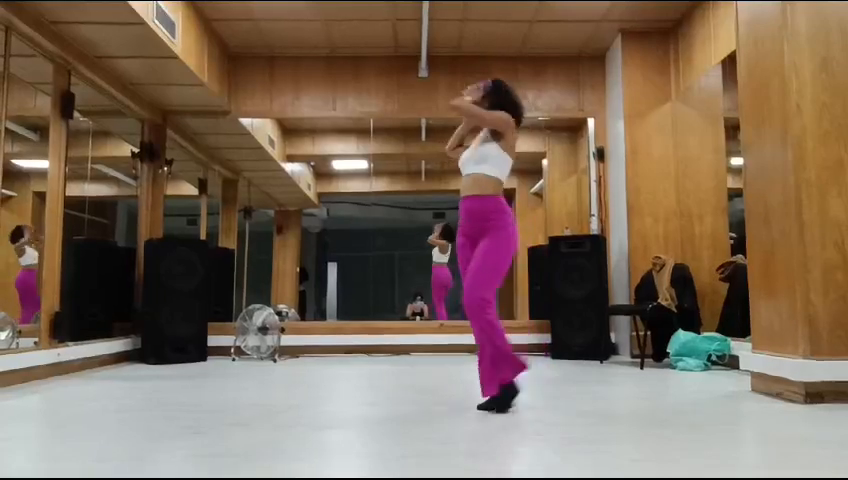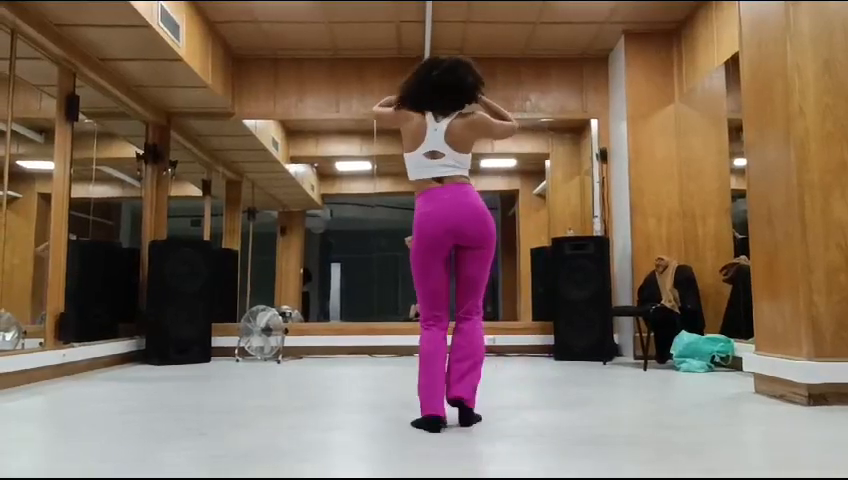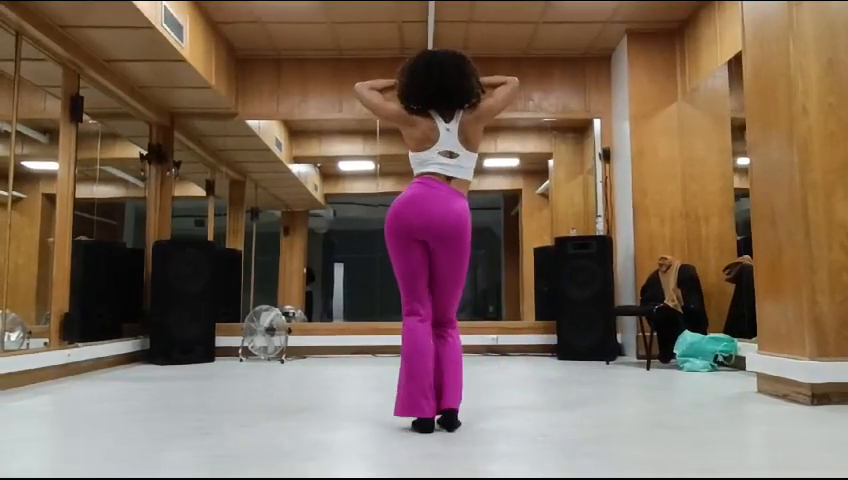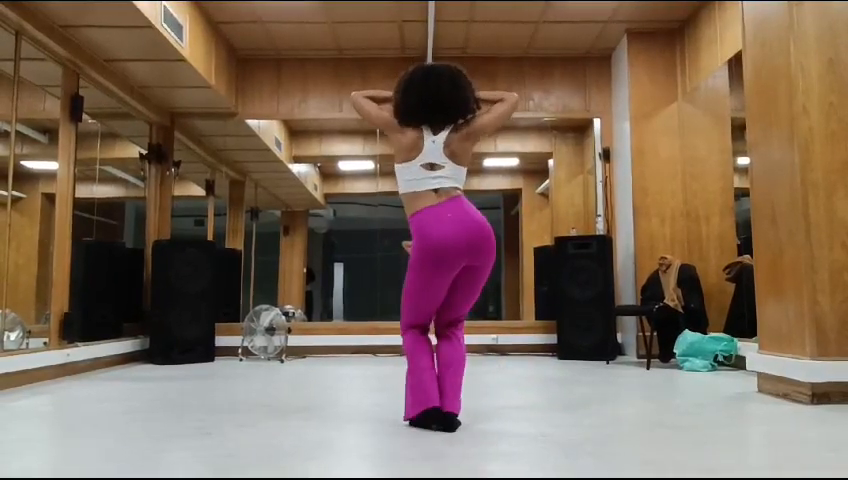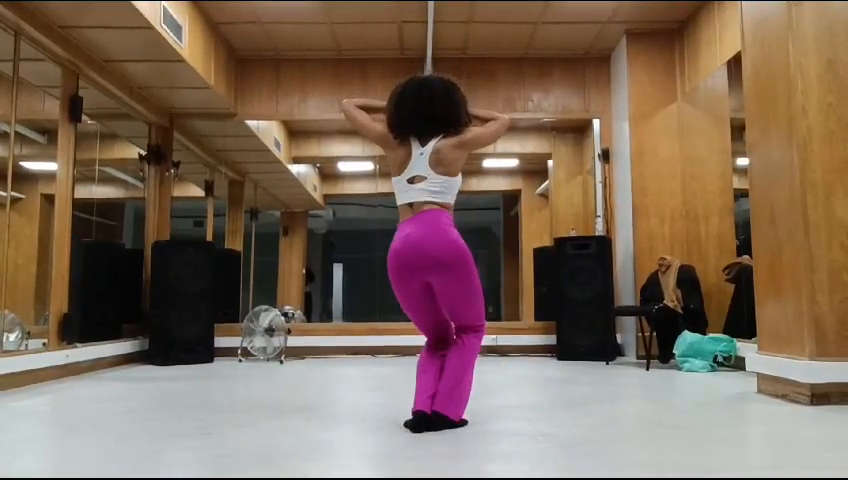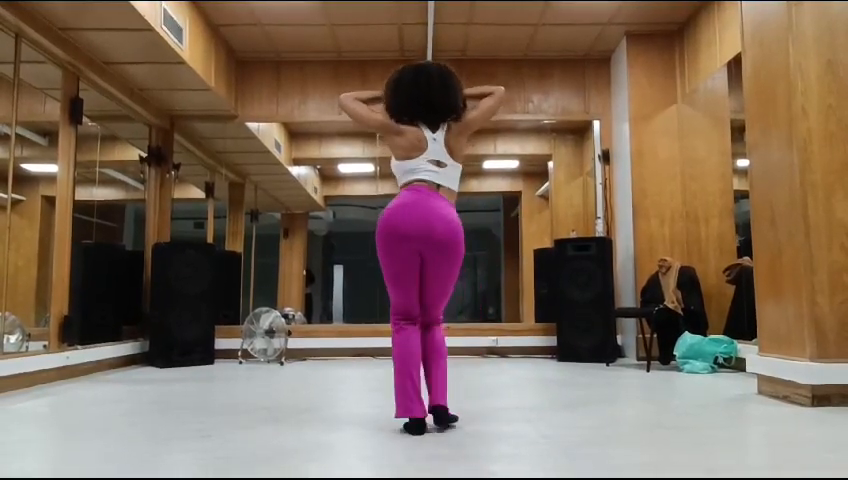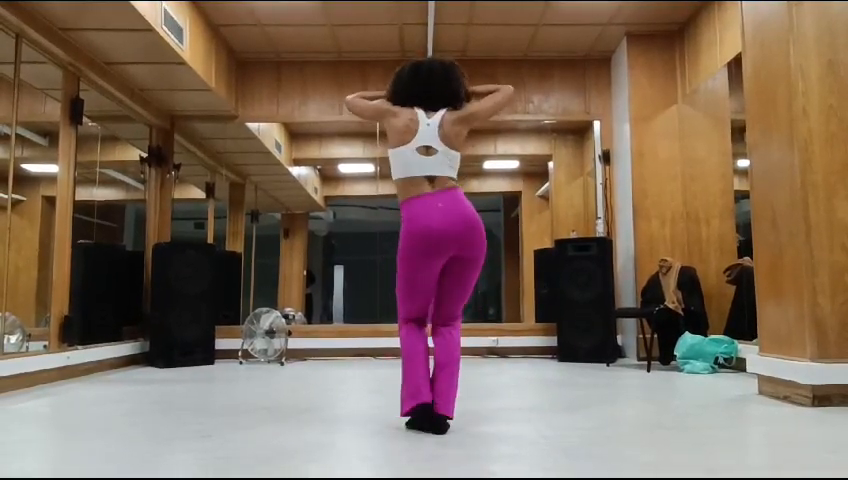
dt=0.5s
person 1, frame 1
left shoulder: (504, 123)
right shoulder: (478, 138)
left elbow: (459, 106)
right elbow: (450, 148)
left wrist: (470, 101)
right wrist: (467, 125)
left hip: (494, 224)
right hip: (467, 225)
left knee: (477, 302)
right knee: (478, 306)
left ankle: (508, 373)
right ankle: (496, 385)
person 1, frame 2
left shoulder: (408, 118)
right shoulder: (471, 121)
left elbow: (377, 109)
right elbow: (511, 126)
left wrist: (411, 96)
right wrist: (481, 99)
left hip: (430, 216)
right hip: (472, 211)
left knee: (433, 319)
right knee: (469, 313)
left ankle: (433, 411)
right ankle: (462, 399)
person 1, frame 3
left shoulder: (411, 121)
right shoulder: (474, 118)
left elbow: (362, 88)
right elbow: (512, 83)
left wrist: (400, 82)
right wrist: (473, 82)
left hip: (410, 208)
right hip: (454, 217)
left knee: (416, 314)
right knee: (445, 319)
left ankle: (423, 411)
right ankle: (449, 408)
person 1, frame 4
left shoulder: (401, 133)
right shoulder: (464, 135)
left elbow: (357, 97)
right elbow: (511, 99)
left wrist: (396, 95)
right wrist: (473, 96)
left hip: (432, 236)
right hip: (475, 228)
left knee: (414, 326)
right knee: (450, 326)
left ankle: (426, 406)
right ankle: (449, 410)
person 1, frame 5
left shoulder: (395, 146)
right shoulder: (456, 144)
left elbow: (348, 105)
right elbow: (503, 121)
left wrist: (390, 105)
right wrist: (464, 112)
left hip: (402, 248)
right hip: (440, 240)
left knee: (438, 338)
right knee: (471, 329)
left ankle: (423, 409)
right ankle: (446, 411)
person 1, frame 6
left shoulder: (397, 131)
right shoulder: (459, 130)
left elbow: (346, 100)
right elbow: (498, 92)
left wrist: (385, 94)
right wrist: (458, 93)
left hip: (402, 217)
right hip: (446, 226)
left knee: (405, 318)
right knee: (431, 320)
left ankle: (414, 413)
right ankle: (439, 404)
person 1, frame 7
left shoulder: (395, 116)
right shoulder: (458, 119)
left elbow: (351, 100)
right elbow: (507, 91)
left wrist: (390, 96)
right wrist: (466, 91)
left hip: (421, 225)
right hip: (464, 219)
left knee: (411, 319)
right knee: (447, 321)
left ankle: (419, 401)
right ankle: (441, 412)
